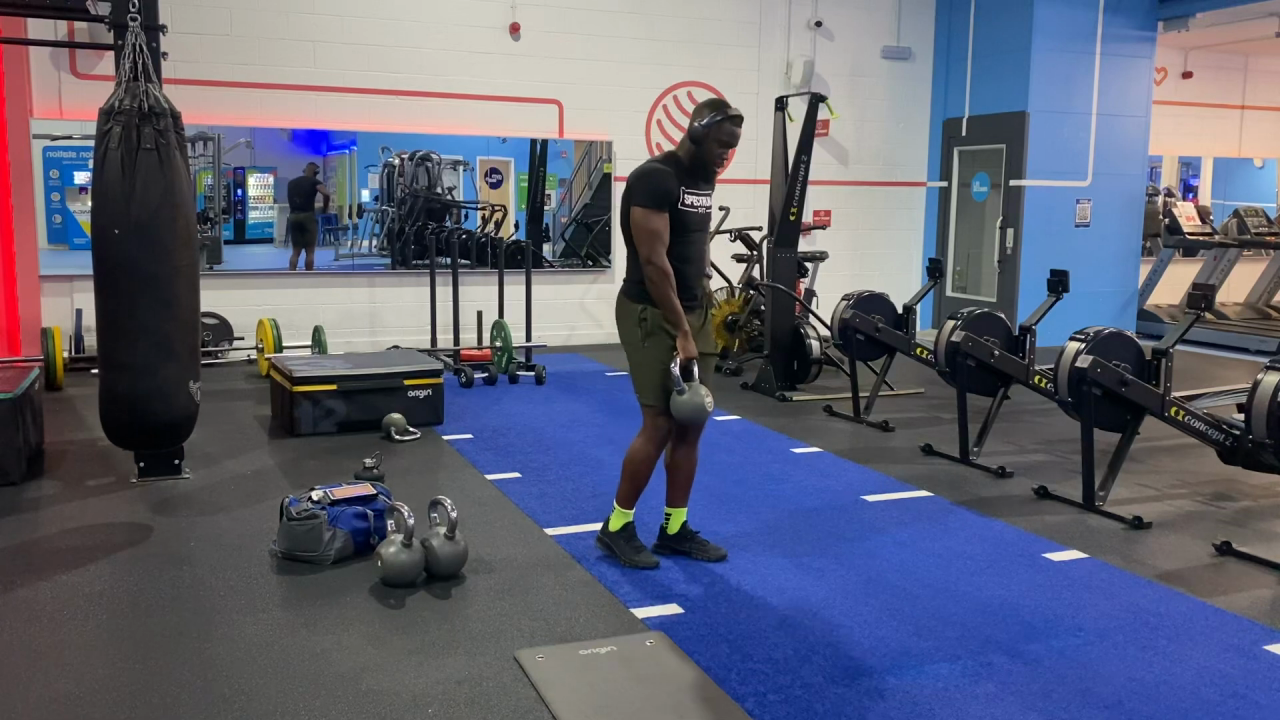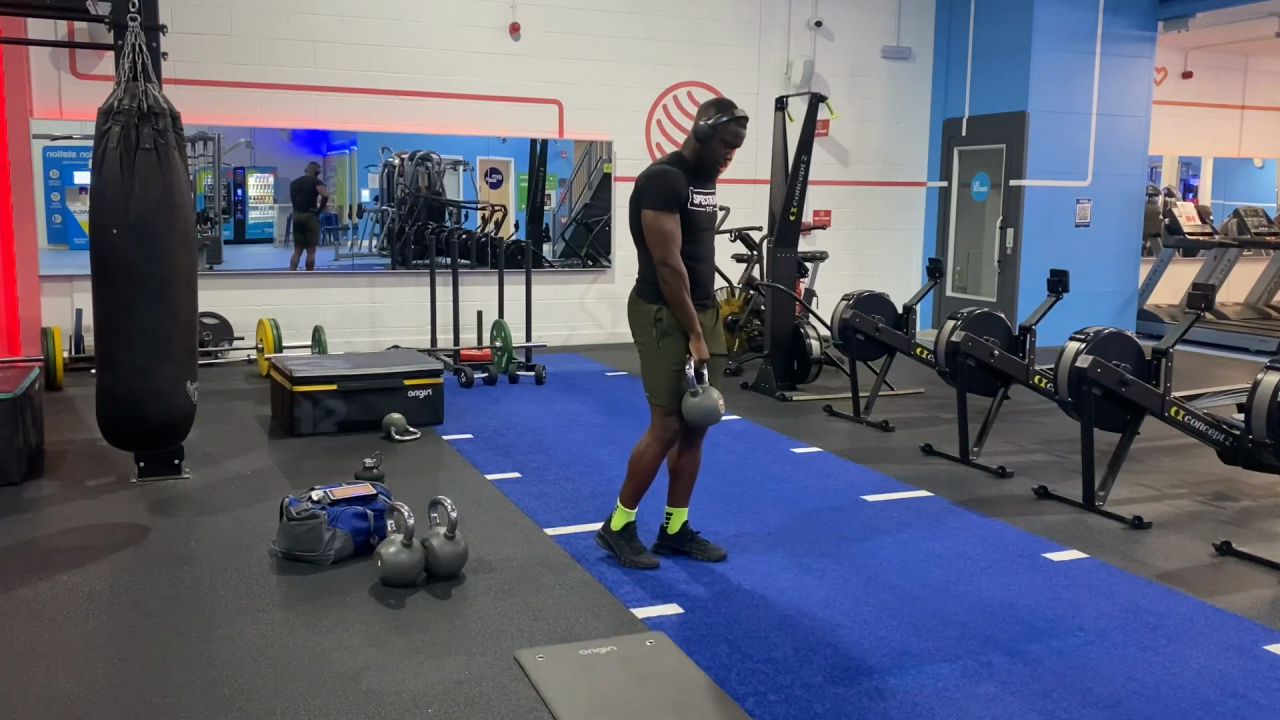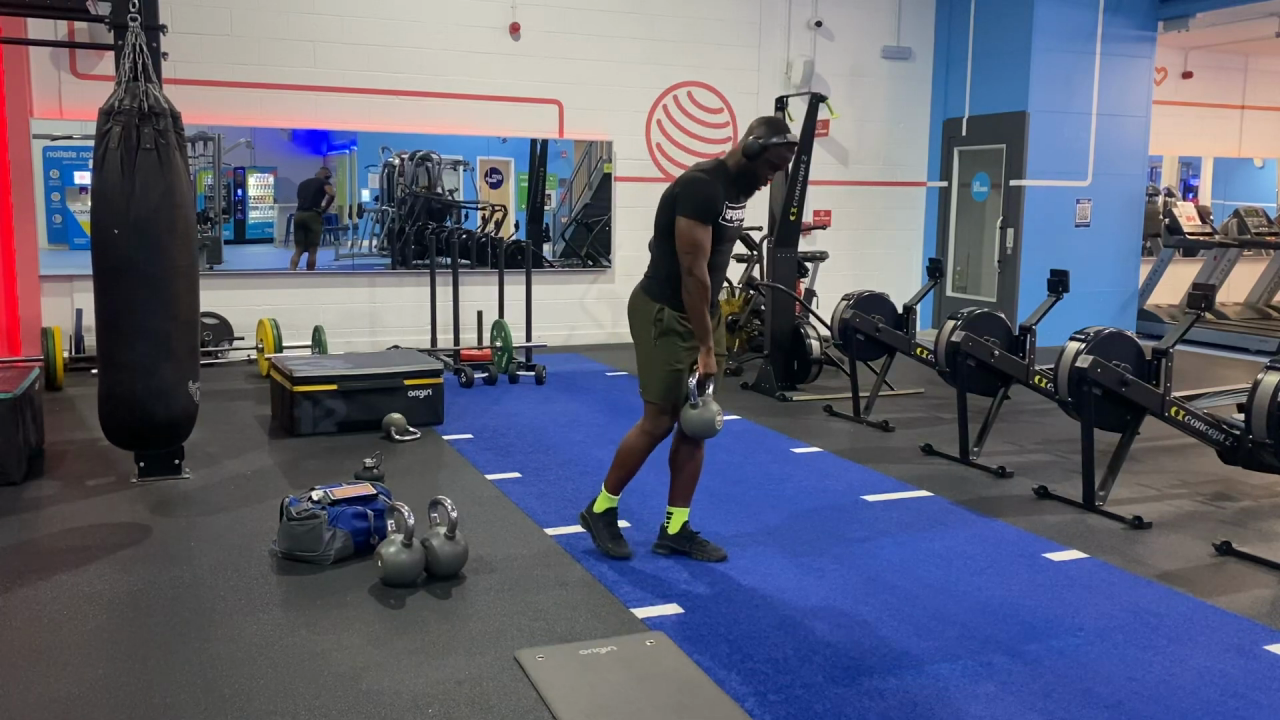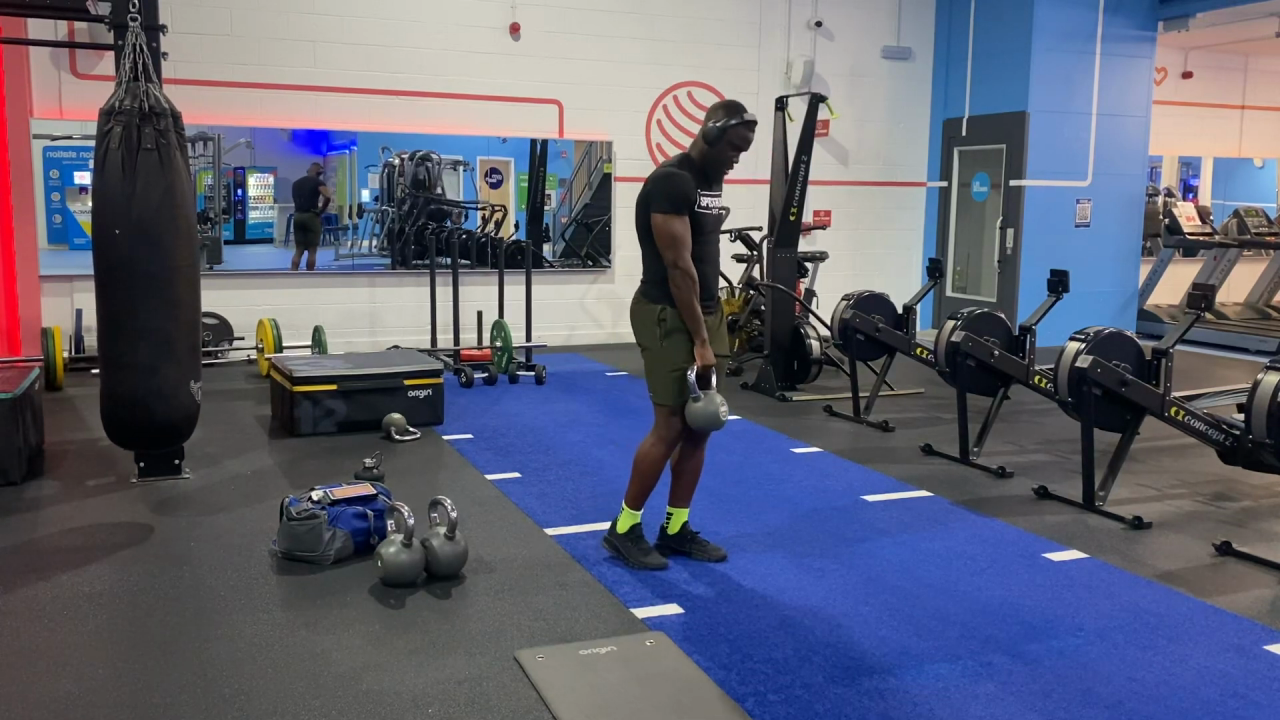
dt=0.7s
person 1, frame 1
left shoulder: (704, 179)
right shoulder: (654, 178)
right elbow: (653, 262)
left wrist: (699, 308)
right wrist: (680, 333)
left hip: (695, 311)
right hip: (651, 314)
left knee: (691, 422)
right knee: (660, 425)
left ankle: (675, 529)
right ankle: (618, 526)
person 1, frame 2
left shoulder: (706, 178)
right shoulder: (663, 180)
right elbow: (668, 264)
right wrist: (693, 335)
left hip: (703, 310)
right hip: (664, 315)
left knee: (695, 425)
right knee: (668, 425)
left ankle: (675, 528)
right ankle: (618, 525)
person 1, frame 3
left shoulder: (739, 189)
right shoulder: (701, 187)
right elbow: (693, 273)
left wrist: (710, 337)
right wrist: (706, 348)
left hip: (703, 310)
right hip: (664, 310)
right knee: (659, 421)
left ankle: (675, 528)
right ankle: (601, 510)
person 1, frame 4
left shoulder: (712, 180)
right shoulder: (671, 182)
right elbow: (678, 267)
right wrist: (699, 341)
left hip: (707, 311)
right hip: (667, 315)
left knee: (699, 425)
right knee: (671, 425)
left ankle: (676, 529)
right ankle: (624, 529)
